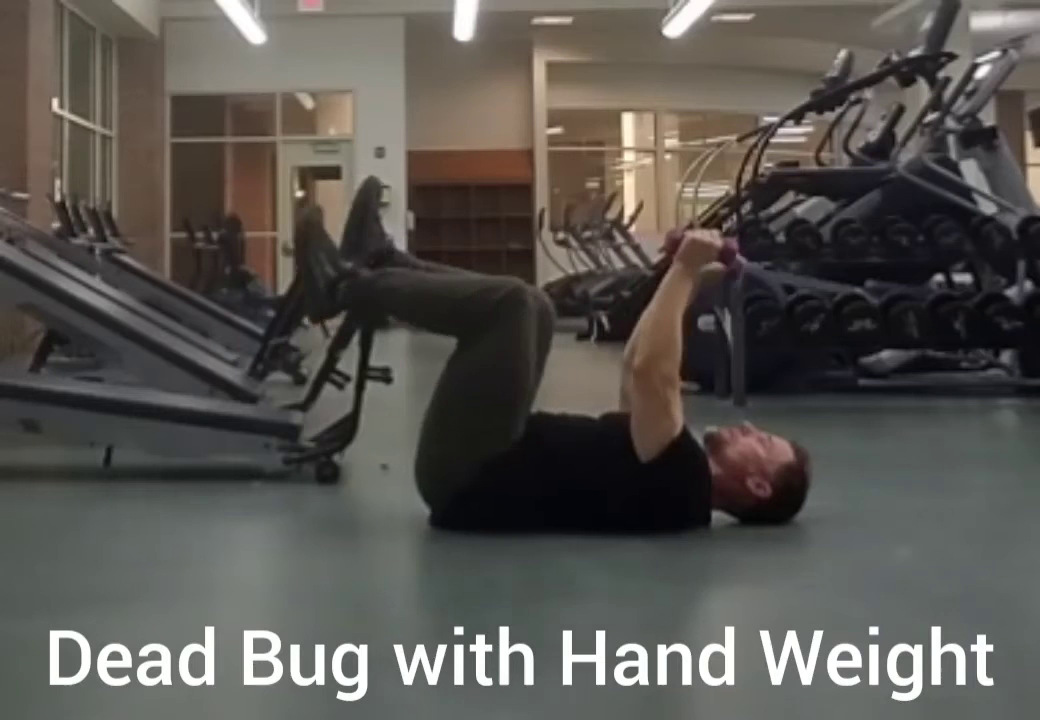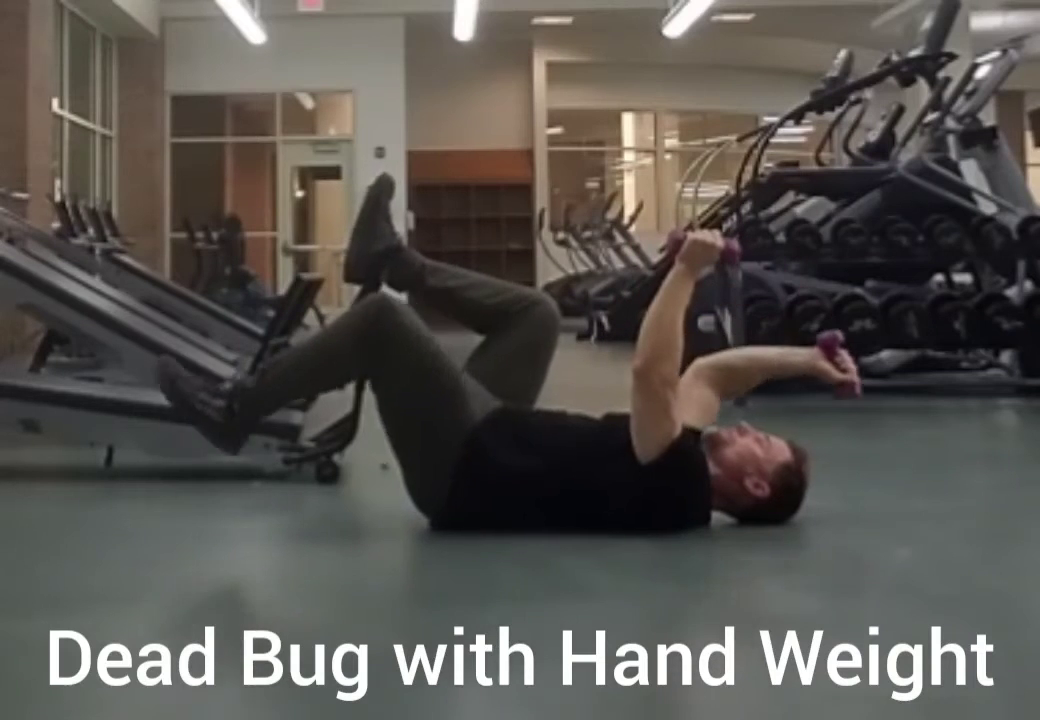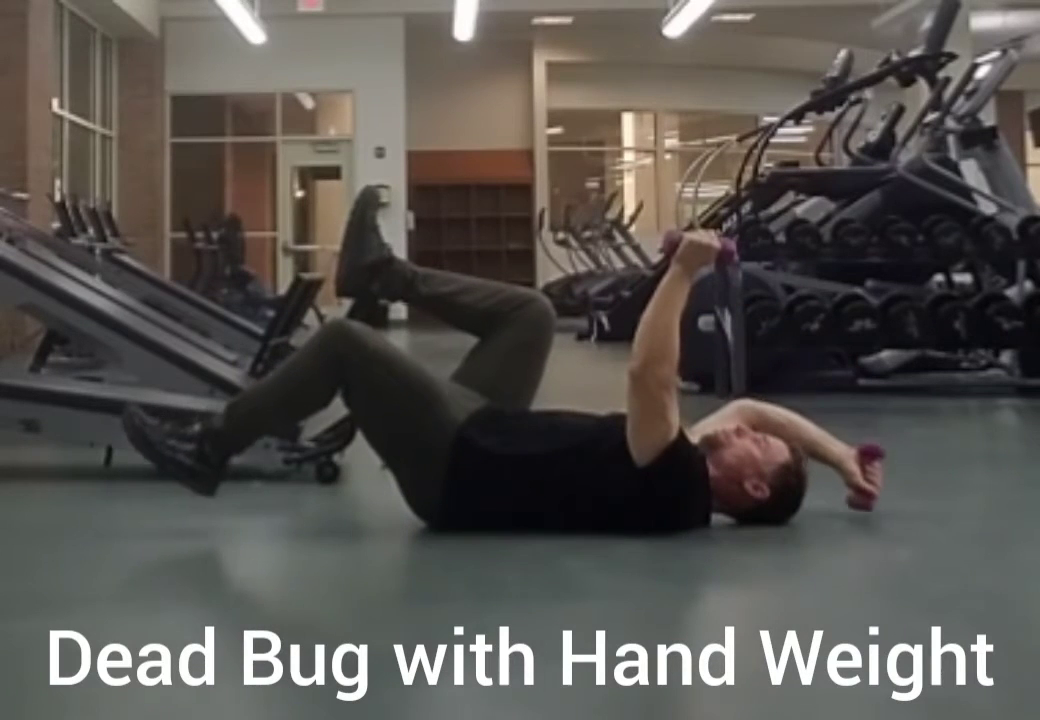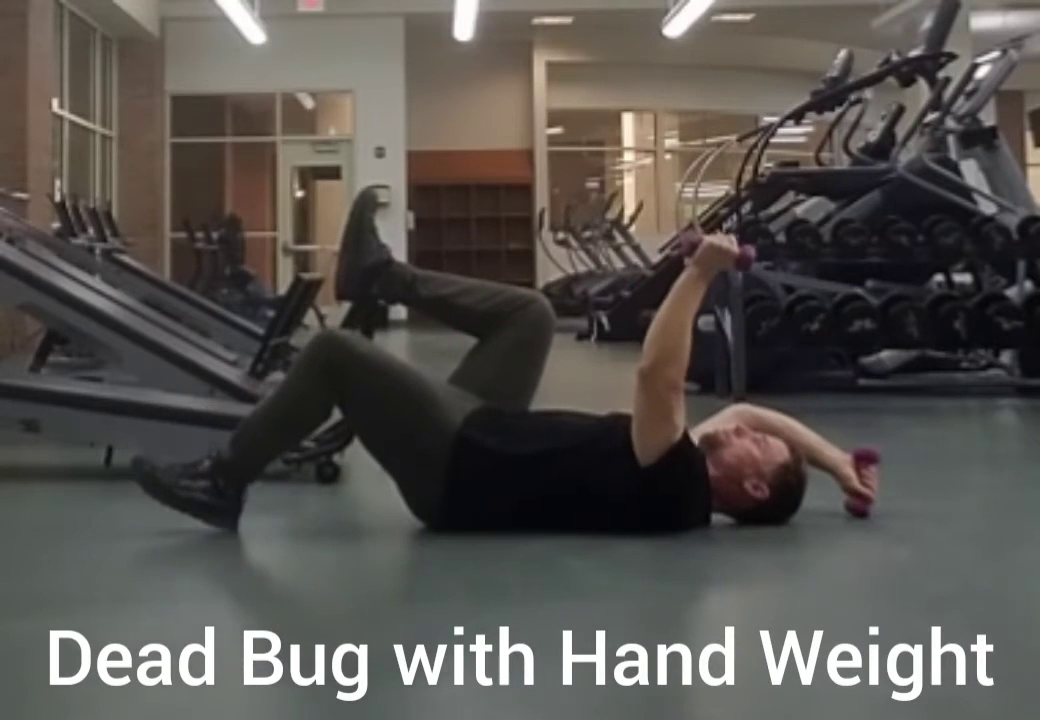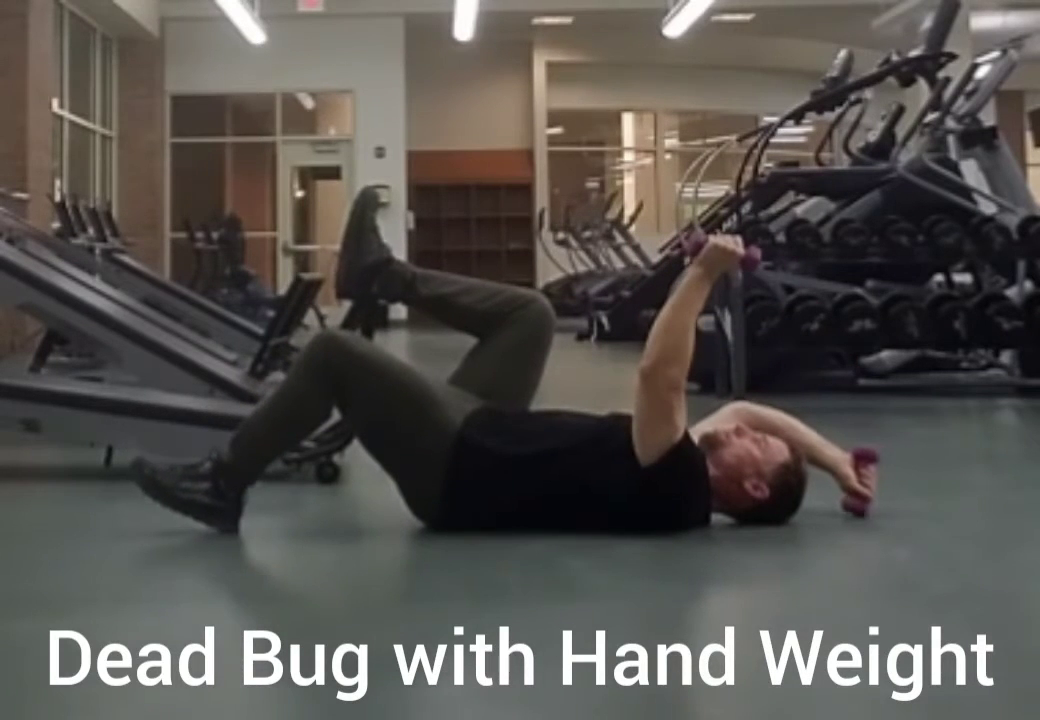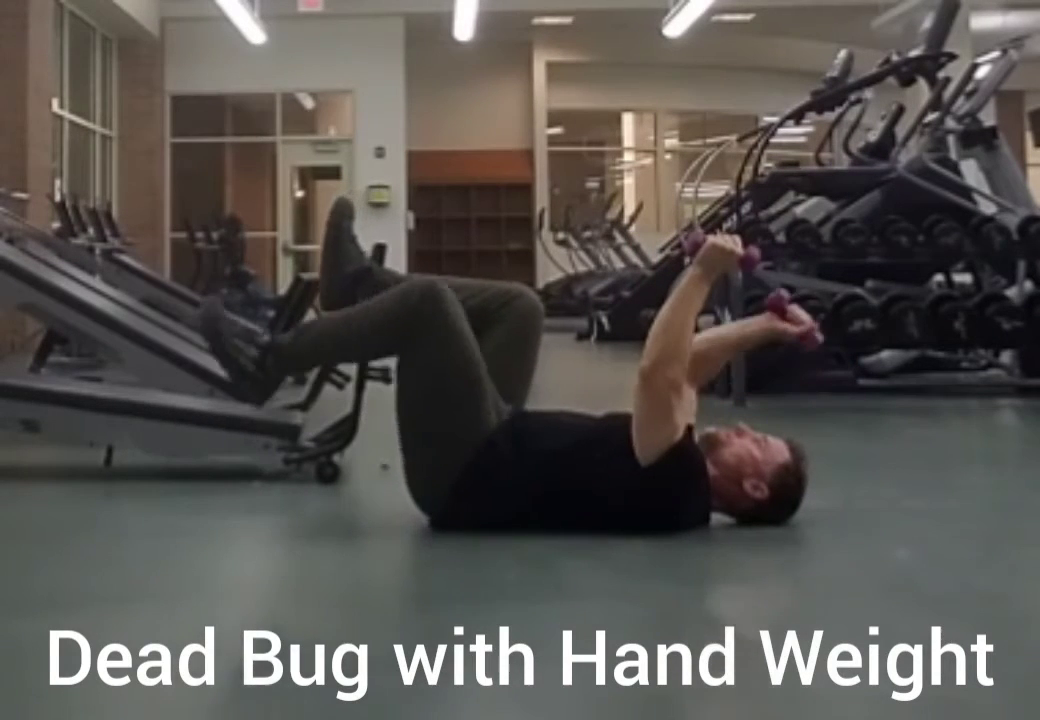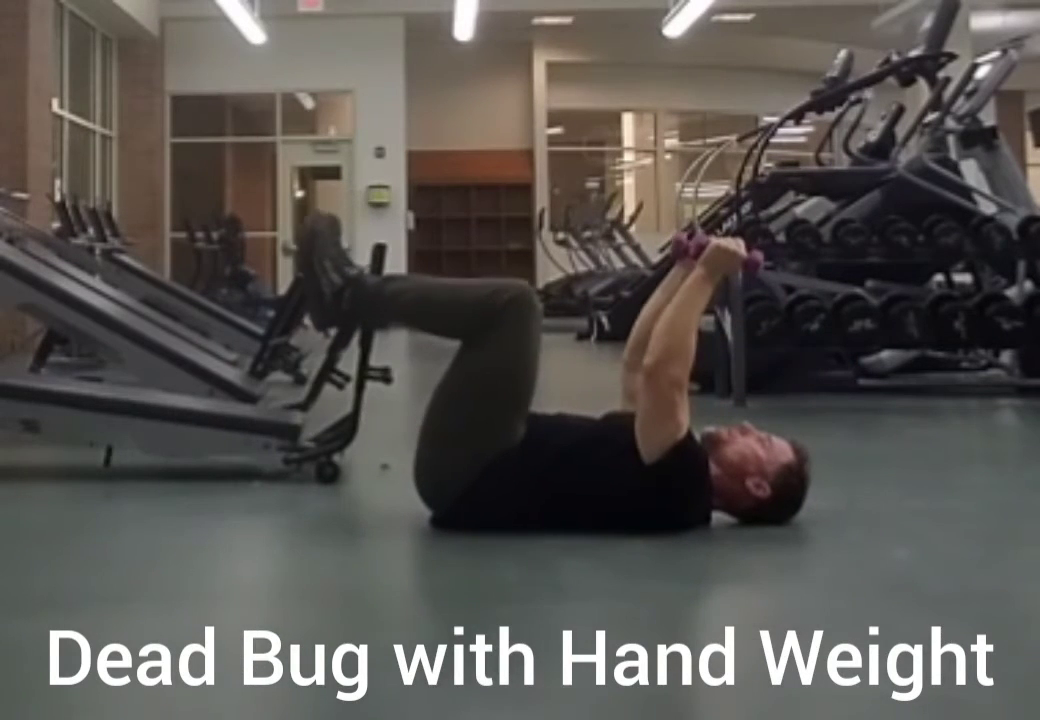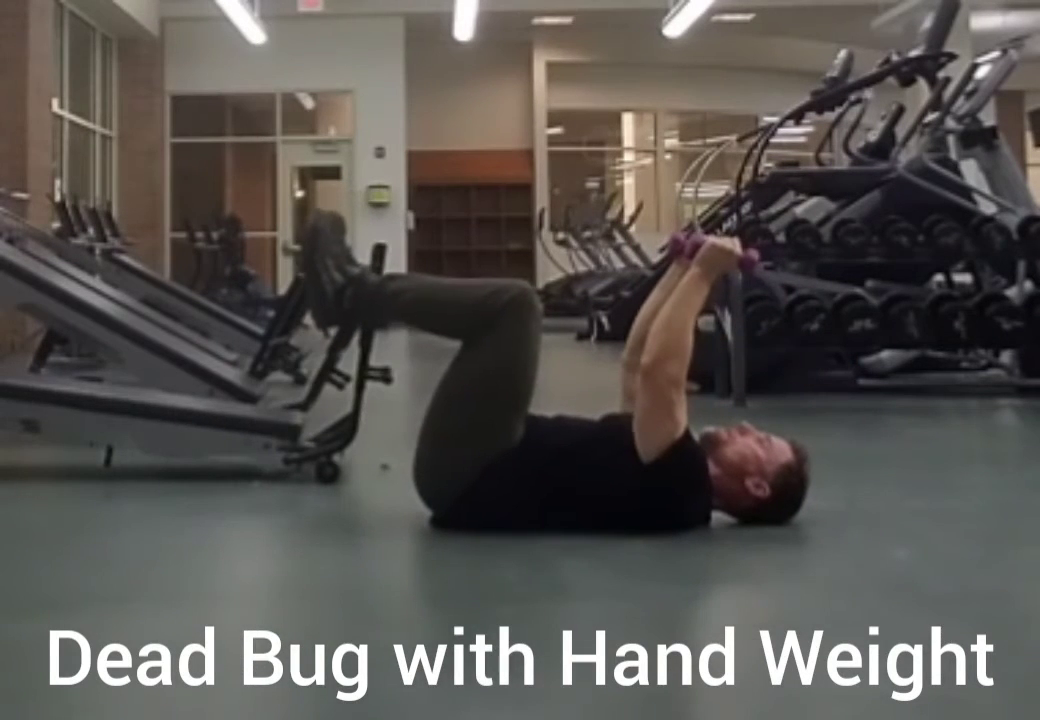
dt=0.5s
person 1, frame 1
left shoulder: (680, 481)
right shoulder: (684, 464)
left elbow: (649, 372)
right elbow: (633, 362)
left wrist: (682, 270)
right wrist: (680, 274)
left hip: (469, 477)
right hip: (501, 463)
left knee: (508, 302)
right knee: (523, 310)
left ankle: (348, 283)
right ankle: (377, 260)
person 1, frame 2
left shoulder: (678, 485)
right shoulder: (688, 462)
left elbow: (652, 374)
right elbow: (711, 371)
left wrist: (686, 272)
right wrist: (810, 361)
left hip: (465, 473)
right hip: (492, 445)
left knee: (384, 318)
right knee: (535, 312)
left ankle: (236, 409)
right ankle: (391, 260)
person 1, frame 3
left shoulder: (675, 488)
right shoulder: (694, 470)
left elbow: (647, 377)
right elbow: (750, 405)
left wrist: (681, 271)
right wrist: (843, 456)
left hip: (459, 467)
right hip: (486, 438)
left knee: (343, 341)
right knee: (529, 310)
left ankle: (208, 451)
right ankle: (384, 273)
person 1, frame 4
left shoulder: (673, 486)
right shoulder: (695, 472)
left elbow: (656, 377)
right elbow: (747, 409)
left wrist: (698, 275)
right wrist: (838, 462)
left hip: (457, 468)
right hip: (484, 436)
left knee: (334, 352)
right knee: (530, 311)
left ankle: (222, 483)
right ankle: (383, 277)
person 1, frame 5
left shoulder: (676, 489)
right shoulder: (695, 472)
left elbow: (658, 375)
right elbow: (744, 408)
left wrist: (701, 274)
right wrist: (838, 458)
left hip: (458, 469)
right hip: (485, 438)
left knee: (335, 352)
right knee: (530, 311)
left ankle: (222, 486)
right ankle: (383, 275)
person 1, frame 6
left shoulder: (675, 488)
right shoulder: (686, 466)
left elbow: (657, 372)
right elbow: (683, 368)
left wrist: (701, 274)
right wrist: (768, 326)
left hip: (469, 475)
right hip: (497, 445)
left knee: (427, 302)
right knee: (518, 304)
left ankle: (267, 364)
right ankle: (369, 283)
person 1, frame 7
left shoulder: (680, 485)
right shoulder: (676, 463)
left elbow: (664, 374)
right elbow: (638, 361)
left wrist: (707, 277)
right wrist: (685, 271)
left hip: (468, 479)
right hip: (479, 472)
left knee: (513, 302)
right knee: (509, 309)
left ankle: (351, 297)
right ankle: (356, 295)
person 1, frame 8
left shoulder: (679, 485)
right shoulder: (673, 460)
left elbow: (659, 373)
right elbow: (637, 361)
left wrist: (702, 275)
right wrist: (682, 269)
left hip: (469, 480)
right hip: (479, 470)
left knee: (512, 303)
right knee: (505, 310)
left ankle: (353, 294)
right ankle: (353, 296)
